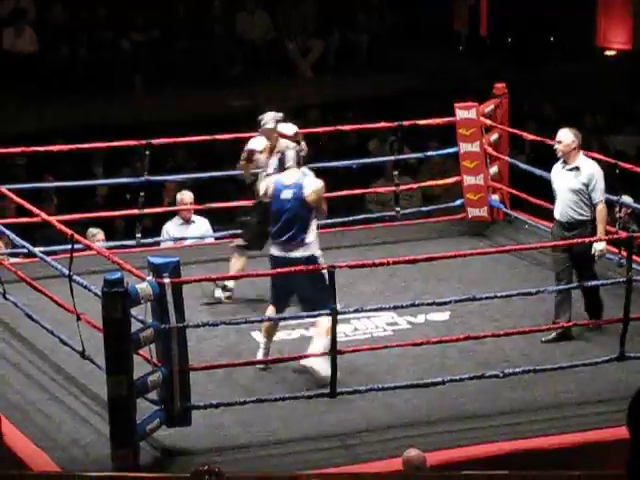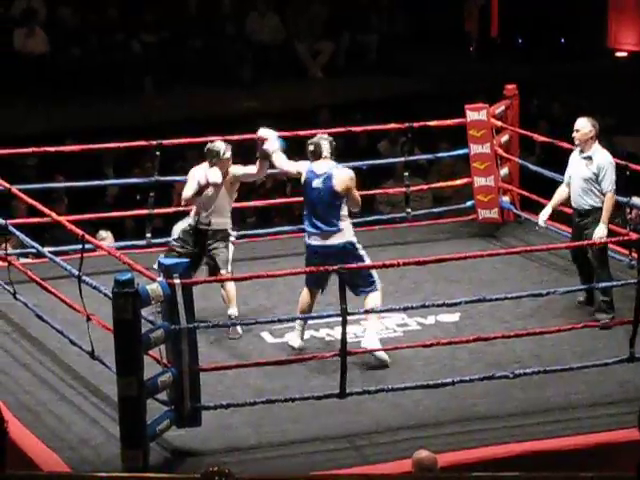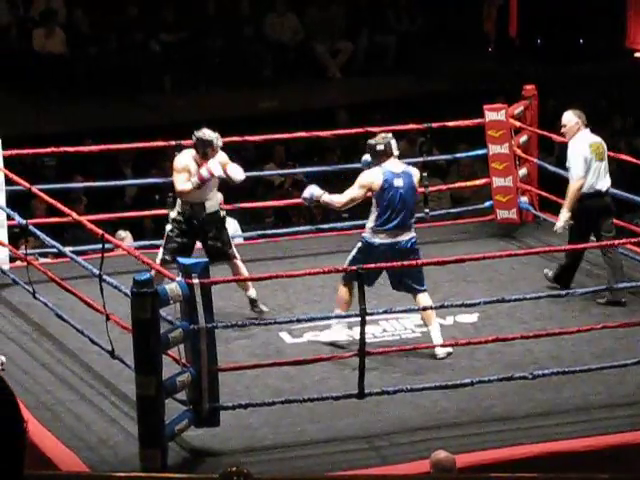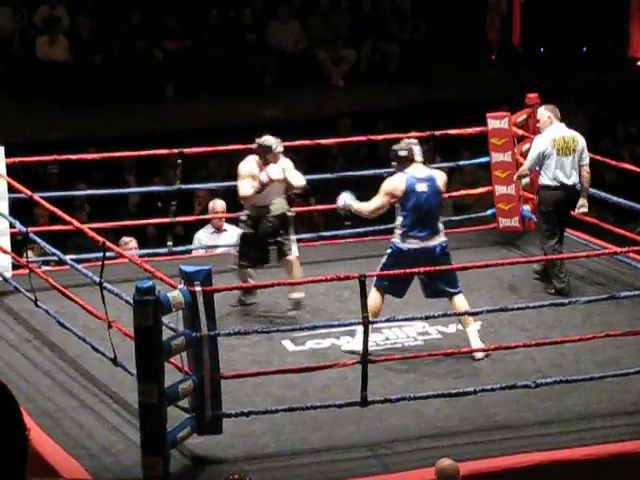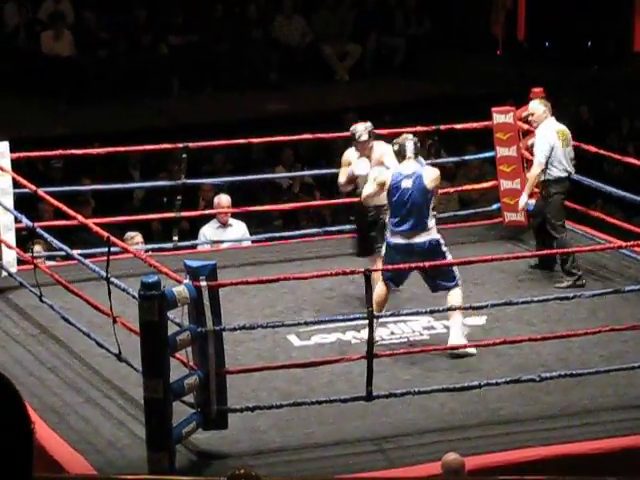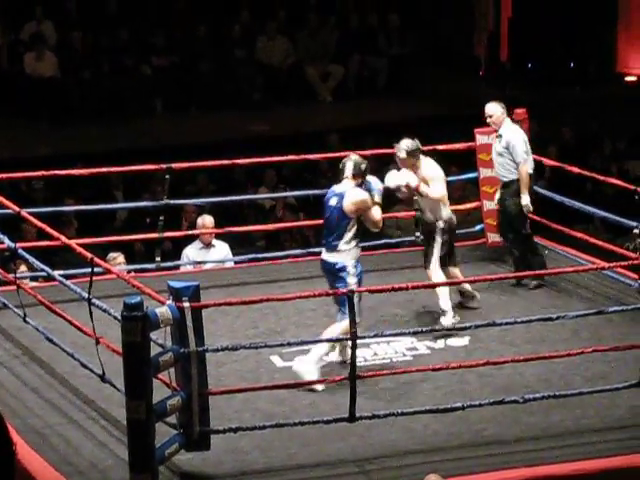
dt=0.5s
person 1, frame 1
left shoulder: (270, 183)
right shoulder: (314, 185)
left hip: (278, 257)
right hip: (305, 258)
left knee: (277, 304)
right knee: (327, 309)
left ankle: (263, 352)
right ankle: (316, 354)
person 1, frame 2
left shoulder: (304, 170)
right shoulder: (345, 175)
left elbow: (280, 163)
right elbow: (356, 206)
left wrist: (272, 143)
left hip: (315, 245)
right hip: (343, 244)
left knee: (311, 289)
right knee: (371, 288)
left ankle: (297, 336)
right ankle: (371, 338)
person 1, frame 3
left shoulder: (371, 175)
right shoulder: (414, 174)
left elbow: (340, 203)
left wrist: (318, 194)
left hip: (375, 243)
right hip: (405, 243)
left knee: (347, 278)
right knee: (420, 291)
right ankle: (438, 341)
person 1, frame 4
left shoulder: (395, 182)
right shoulder: (440, 177)
left elbow: (369, 211)
left wrist: (350, 203)
left hip: (404, 248)
right hip: (435, 247)
left knee: (378, 289)
right knee: (454, 293)
left ankle: (361, 339)
right ankle: (476, 343)
person 1, frame 5
left shoulder: (386, 175)
right shoulder: (432, 174)
left elbow: (365, 198)
left wrist: (373, 180)
left hip: (397, 242)
right hip: (427, 242)
left knee: (385, 282)
right knee: (452, 285)
right ankle: (456, 337)
person 1, frame 6
left shoulder: (333, 191)
right shoulder: (360, 195)
right elbow: (376, 224)
right wrist: (376, 198)
left hip: (329, 258)
right hip: (345, 263)
left knee: (345, 307)
right knee: (348, 320)
left ankle: (343, 351)
right ankle: (310, 362)
person 2, frame 1
left shoulder: (591, 169)
right shoulder: (556, 169)
left elbow: (600, 205)
left wrist: (600, 237)
left hip: (583, 229)
right hip: (560, 229)
left knee: (587, 278)
right knee: (561, 280)
left ankle: (595, 316)
right ankle: (562, 327)
person 2, frame 2
left shoulder: (603, 159)
right shoulder: (575, 156)
left elbow: (610, 195)
right elbow: (566, 186)
left wrist: (603, 225)
right wrist: (549, 207)
left hip: (594, 217)
right hip: (578, 215)
left knee: (599, 263)
right knee: (578, 258)
left ankle: (605, 309)
right ankle: (590, 295)
person 2, frame 3
left shoulder: (577, 146)
right shoulder: (598, 141)
left elbow: (577, 182)
left wrist: (566, 211)
left hip: (586, 201)
right hip: (604, 199)
left knee: (576, 244)
right knee: (608, 246)
left ankle: (561, 279)
right ankle: (617, 293)
person 2, frame 4
left shoulder: (542, 140)
right shoulder: (577, 137)
left elbow: (527, 169)
right elbow: (585, 171)
left wrist: (517, 176)
right wrist: (584, 197)
left hip: (549, 193)
right hip: (570, 192)
left knee: (550, 239)
right knee: (557, 235)
left ankle: (560, 284)
right ankle: (546, 270)
person 2, frame 5
left shoulder: (544, 133)
right shoulder: (562, 129)
left elbow: (538, 167)
right elbow: (570, 159)
left wrist: (525, 194)
left hip: (553, 185)
right hip: (562, 181)
left knee: (557, 230)
right knee: (538, 219)
left ankle: (574, 275)
right ankle: (546, 260)
person 2, frame 6
left shoulder: (513, 133)
right shoulder: (500, 134)
left elbow: (523, 165)
left wrist: (525, 194)
right wrist: (500, 190)
left hip: (517, 186)
right hip: (508, 186)
left knee: (521, 231)
right knee: (506, 231)
left ankle: (538, 271)
right ankle: (522, 271)
person 3, frame 1
left shoulder: (287, 143)
right shoulder: (258, 143)
left elbow: (302, 154)
right elbow: (245, 170)
left wrist: (297, 141)
right wrist: (248, 156)
right hip: (263, 202)
right knee: (242, 245)
right ankle: (228, 287)
person 3, frame 2
left shoulder: (233, 172)
right shoulder: (197, 172)
left elbow: (258, 174)
right elbow: (186, 201)
left wrist: (264, 158)
right wrist: (201, 186)
left hip: (220, 231)
right hip: (195, 228)
left knee: (223, 273)
left ankle: (233, 318)
person 3, frame 3
left shoulder: (220, 157)
right shoulder: (183, 160)
left elbow: (232, 174)
right elbow: (181, 192)
left wrist: (236, 175)
right wrist: (202, 178)
left hip: (211, 215)
right hip: (185, 217)
left knee: (233, 259)
right knee: (164, 262)
left ankle: (254, 301)
person 3, frame 4
left shoulder: (284, 163)
right shoulder: (247, 167)
left elbow: (297, 188)
right elbow: (244, 198)
left wrist: (296, 182)
right wrist: (264, 181)
left hip: (278, 215)
right hip: (254, 218)
left knee: (290, 257)
right knee: (244, 264)
left ankle: (297, 297)
right ankle: (249, 291)
person 3, frame 5
left shoulder: (384, 149)
right shoulder: (350, 156)
right elbow: (342, 185)
right wrist: (351, 176)
left hip: (384, 206)
right hip: (365, 207)
left knee: (378, 254)
right knee: (365, 252)
right ankle: (381, 276)
person 3, frame 6
left shoulder: (428, 169)
right shoulder: (409, 169)
left elbow: (440, 197)
right elbow: (406, 193)
left wrist: (416, 187)
right wrist: (399, 186)
left hip: (440, 222)
right hip: (430, 221)
left knee: (433, 267)
right knee: (446, 263)
left ankle: (448, 314)
right ankle: (468, 294)
